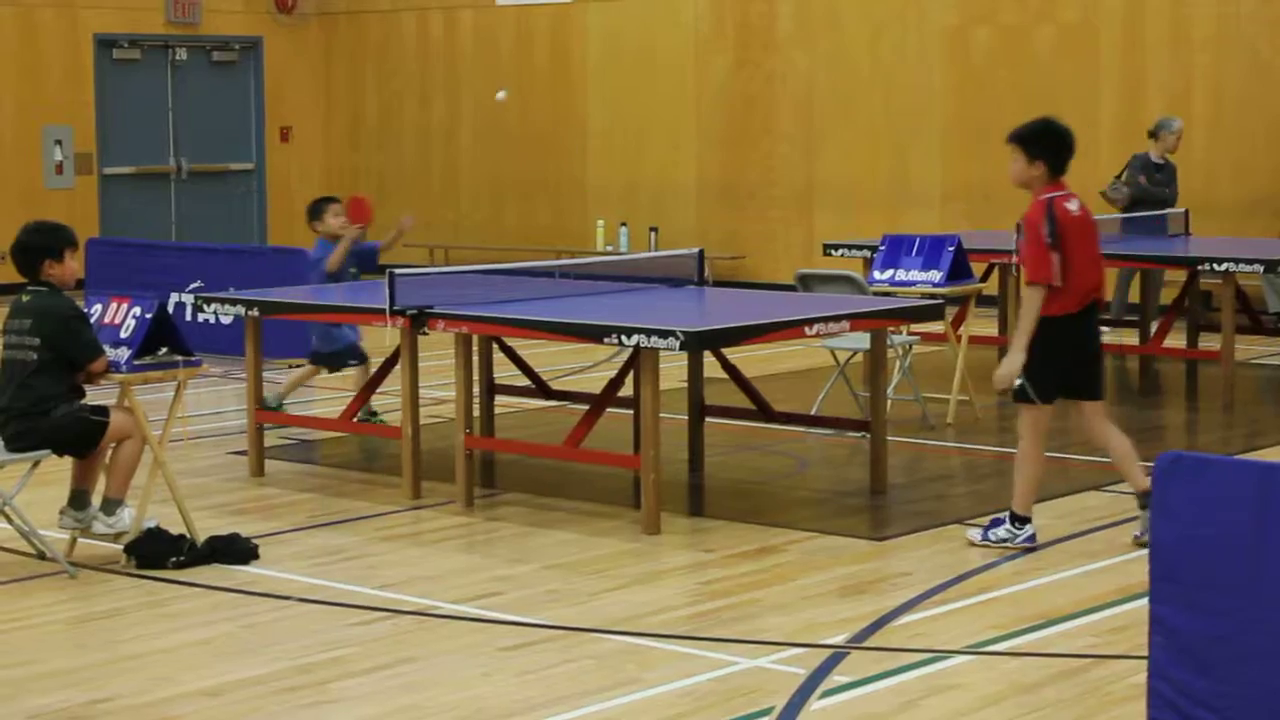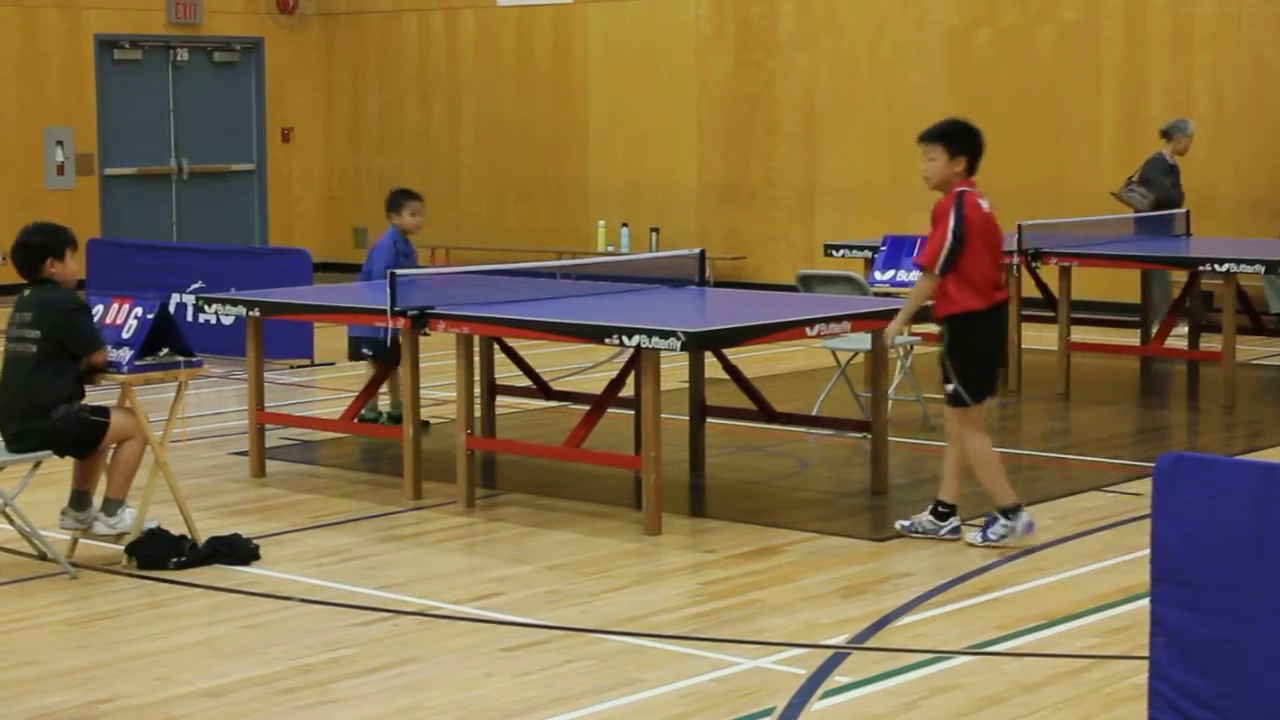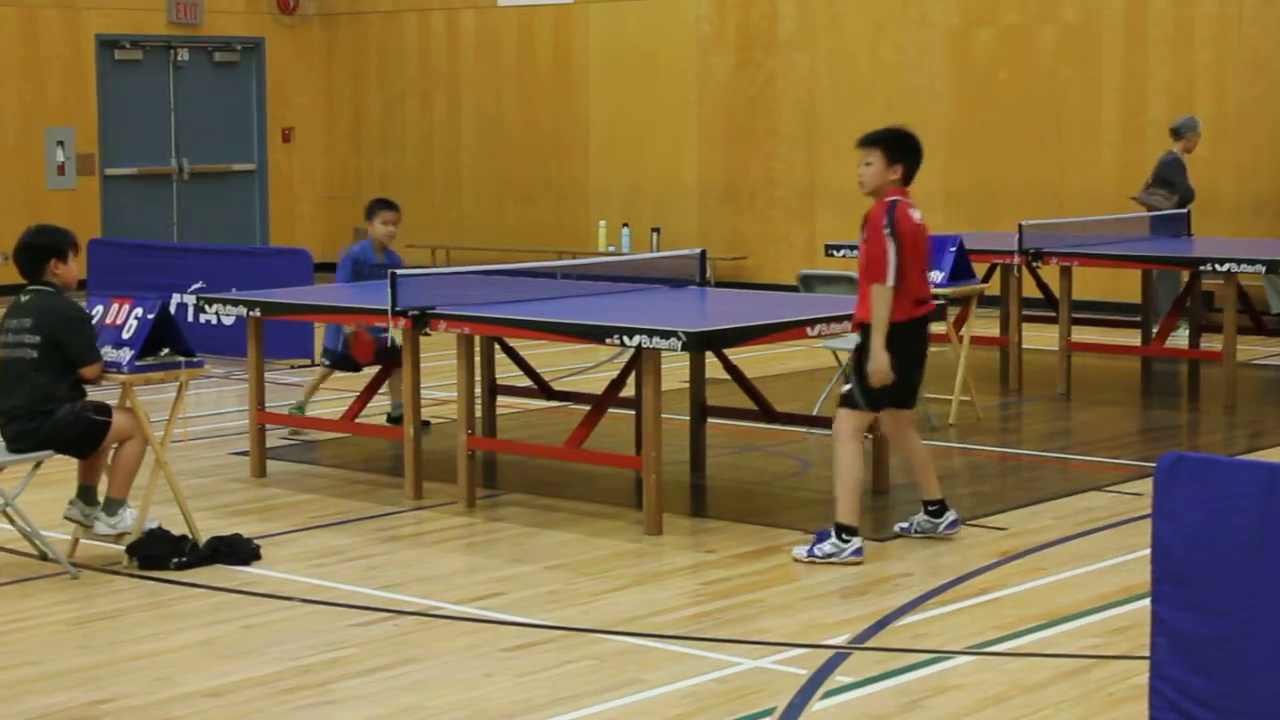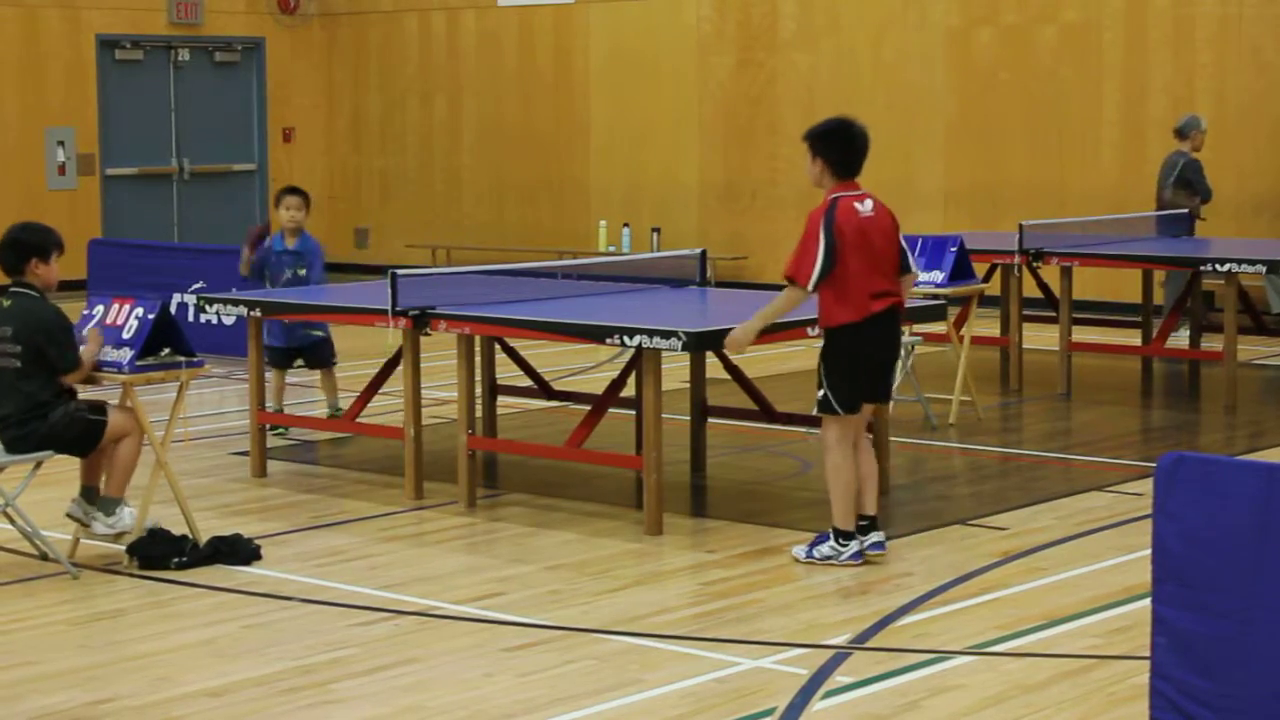
dt=0.5s
person 1, frame 1
left shoulder: (1039, 215)
right shoulder: (1075, 207)
left elbow: (1037, 287)
right elbow: (1090, 273)
left wrist: (1017, 350)
left hip: (1052, 331)
right hip: (1084, 325)
left knee: (1030, 429)
right knee: (1097, 422)
left ankle: (1018, 524)
right ankle: (1152, 502)
person 1, frame 2
left shoulder: (951, 206)
right shoulder: (980, 206)
left elbow: (931, 274)
left wrist: (900, 321)
left hip: (969, 326)
right hip: (989, 321)
left knee: (967, 428)
right knee: (961, 423)
left ankle: (1012, 516)
right ankle: (944, 513)
person 1, frame 3
left shoulder: (883, 216)
right shoulder: (911, 214)
left elbow: (882, 284)
left wrist: (877, 347)
left hip: (888, 335)
right hip: (911, 332)
left knee: (846, 432)
right knee: (899, 426)
left ankle: (844, 537)
right ankle: (937, 512)
person 1, frame 4
left shoulder: (827, 216)
right shoulder: (881, 211)
left elbow: (803, 286)
right elbow: (907, 277)
left wrist: (752, 326)
left hip: (849, 335)
right hip: (886, 328)
left knee: (836, 435)
right knee: (858, 433)
left ankle: (844, 539)
right ankle: (869, 528)
person 2, frame 1
right shoulder: (61, 309)
right elbow: (98, 364)
left wrist: (77, 373)
right wrist: (83, 371)
right hip: (42, 423)
left knee: (96, 424)
right knee: (133, 425)
left ankle: (78, 508)
right ankle: (110, 514)
person 2, frame 2
right shoulder: (64, 301)
right elbow: (98, 356)
left wrist: (76, 363)
right wrist: (80, 363)
right hip: (42, 422)
left knee: (97, 423)
right knee: (134, 425)
left ankle: (79, 509)
right ankle: (111, 515)
person 2, frame 3
right shoulder: (65, 310)
right elbow: (91, 371)
left wrist: (69, 369)
right hip: (44, 422)
left knee: (101, 418)
right knee: (136, 425)
left ankle: (85, 503)
right ankle: (112, 513)
person 2, frame 4
right shoulder: (44, 314)
right elbow: (71, 376)
left wrist: (74, 348)
right wrist: (90, 349)
right hip: (39, 424)
left knee: (102, 416)
right knee: (130, 422)
left ankle: (89, 503)
right ankle: (109, 511)
person 3, frame 1
left shoulder: (353, 248)
right shoulder: (321, 252)
left elbow: (380, 248)
right elbow: (330, 268)
left wrist: (399, 231)
right wrist: (347, 240)
right hip: (330, 321)
left knee: (315, 366)
right knee: (360, 362)
left ankle: (273, 401)
right ankle: (365, 413)
person 3, frame 2
left shoulder: (408, 247)
right shoulder: (386, 245)
right elbow: (381, 282)
left knee: (393, 362)
right knee: (374, 363)
left ankle: (396, 411)
right ankle: (369, 412)
person 3, frame 3
left shoulder: (394, 261)
right shoulder: (354, 255)
left hip: (375, 324)
right hip: (345, 323)
left knee: (395, 362)
right knee: (327, 369)
left ankle: (397, 412)
right ankle: (299, 408)
person 3, frame 4
left shoulder: (312, 247)
right shoulder: (267, 247)
left elbow: (317, 284)
right elbow: (246, 272)
right wrist: (247, 258)
left hip: (310, 321)
right hip: (278, 321)
left knee: (326, 366)
right knee: (278, 368)
left ankle: (334, 411)
right ankle: (277, 413)
person 4, frame 1
left shoulder: (1170, 167)
right shoulder: (1138, 161)
left elbow: (1171, 198)
right elbow: (1138, 190)
left wrist: (1150, 190)
right wrist: (1161, 194)
left hip: (1158, 226)
right hip: (1134, 223)
left knee: (1155, 275)
right knee: (1126, 272)
right ankle: (1114, 319)
person 4, frame 2
left shoulder: (1173, 167)
right shoulder: (1155, 163)
left elbow: (1178, 198)
right elbow: (1165, 195)
left wrist: (1171, 196)
right wrist: (1173, 197)
left hip: (1164, 226)
right hip: (1150, 226)
left knee: (1155, 274)
right knee: (1160, 274)
left ankle: (1152, 321)
person 4, frame 3
left shoulder: (1171, 160)
right shoulder: (1173, 163)
left elbow: (1183, 195)
right elbow: (1188, 195)
left wrist: (1175, 199)
right wrist: (1177, 199)
left hip: (1168, 224)
right hip: (1168, 225)
left knee: (1165, 272)
right knee: (1171, 272)
left ankle: (1155, 318)
person 4, frame 4
left shoulder: (1170, 160)
right shoulder: (1190, 163)
right elbow: (1206, 195)
left wrist: (1188, 198)
right wrist: (1193, 200)
left hip: (1167, 222)
right hip: (1179, 224)
left knee: (1177, 272)
right knee: (1179, 273)
